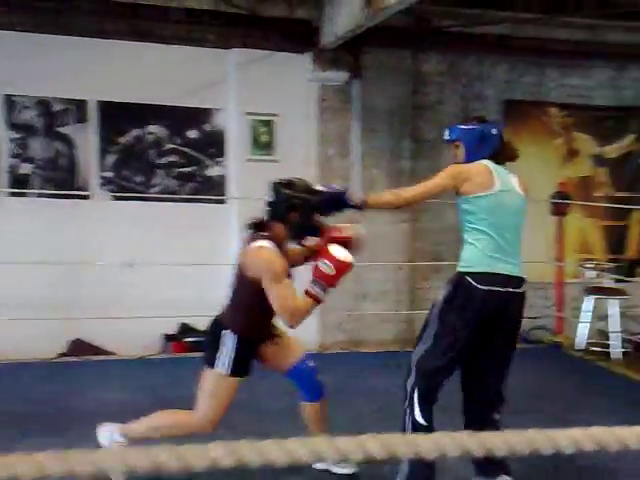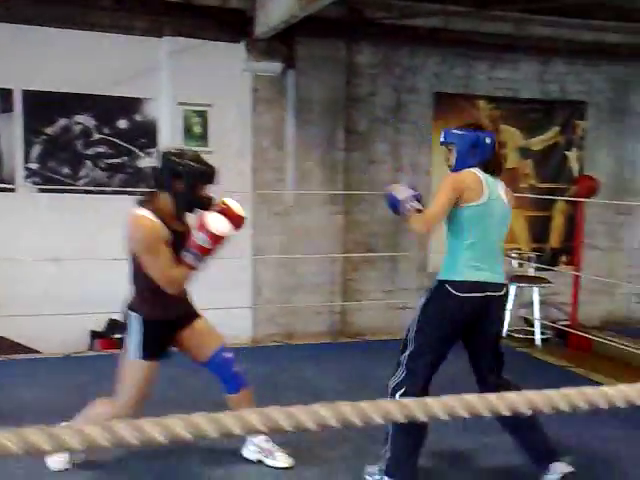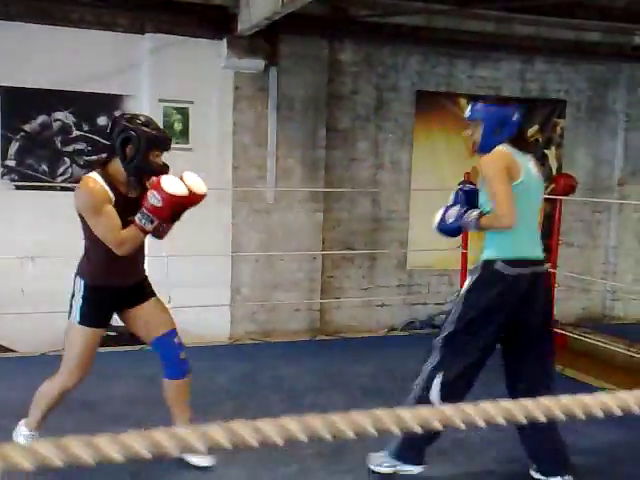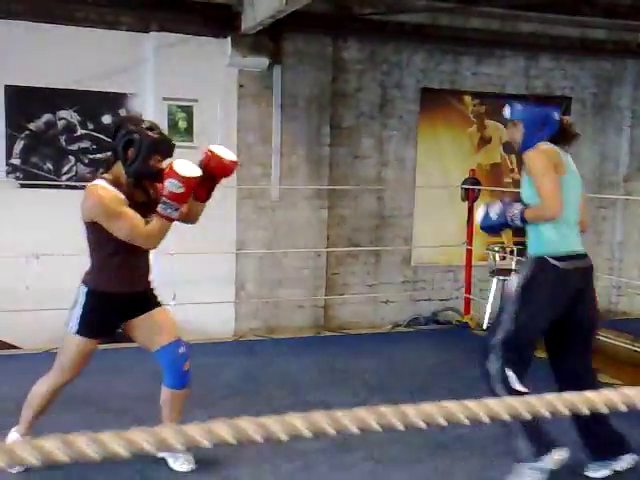
dt=0.2s
person 1, frame 1
left shoulder: (466, 173)
right shoulder: (516, 183)
left elbow: (404, 198)
left wrist: (352, 199)
left hip: (474, 288)
right hip: (511, 291)
left knee: (425, 376)
right knee: (485, 384)
person 1, frame 2
left shoulder: (461, 180)
right shoulder: (501, 189)
left elbow: (424, 226)
left wrist: (406, 203)
left hip: (455, 293)
right hip: (492, 294)
left knee: (410, 379)
right knee: (492, 379)
person 1, frame 3
left shoulder: (496, 159)
right shoulder: (528, 163)
left elbow: (505, 219)
left wrist: (466, 217)
right wrist: (478, 204)
left hip: (502, 273)
right hip: (535, 275)
left knee: (450, 360)
right knee: (532, 372)
person 1, frame 4
left shoulder: (539, 154)
right shoulder: (563, 159)
left elbow: (551, 211)
left wrist: (512, 213)
right wrist: (523, 212)
left hip: (549, 268)
right hip: (576, 268)
left knee: (505, 354)
right knee: (573, 367)
left ankle: (541, 448)
person 2, frame 1
left shoulder: (276, 240)
right shoulder: (264, 255)
left elbow: (294, 257)
right elbow: (291, 317)
left wrist: (324, 246)
right wrist: (322, 284)
left hip: (259, 332)
right hip: (233, 337)
left knee: (309, 377)
right knee: (202, 422)
right ankle: (116, 434)
person 2, frame 2
left shoulder: (175, 214)
right shoulder: (143, 223)
left elbow: (188, 250)
right elbow: (171, 283)
left wrist: (218, 225)
right wrist: (200, 247)
left hip: (178, 313)
right hip: (149, 322)
left knee: (229, 369)
right knee: (125, 405)
left ankle: (256, 442)
person 2, frame 3
left shoulder: (140, 182)
right shoulder: (91, 188)
left elbow: (158, 232)
right elbow: (120, 244)
left wrist: (174, 208)
right wrist: (154, 210)
left hip: (133, 284)
right hip: (95, 289)
left knee: (175, 353)
right knee: (70, 377)
right ankle: (26, 432)
person 2, frame 4
left shoulder: (147, 185)
right shoulder: (100, 195)
left elbow: (190, 215)
right elbow: (148, 239)
left wrist: (207, 181)
right wrist: (172, 197)
left hip: (139, 295)
right hip: (99, 297)
left knee: (178, 362)
right knee: (60, 376)
right ankle: (19, 436)
person 3, frame 1
left shoulder: (585, 140)
right shoulder: (558, 144)
left elbow: (599, 159)
right elbow: (562, 164)
left wrist: (603, 182)
left hip: (586, 180)
right hip: (570, 183)
left knee: (591, 219)
left ankle: (602, 259)
person 3, frame 2
left shoulder: (511, 132)
left elbow: (525, 150)
left wrist: (529, 174)
left hip: (512, 172)
left knee: (517, 211)
left ankle: (526, 249)
person 3, frame 3
left shoulder: (492, 131)
right shoulder: (467, 135)
left elbow: (504, 151)
right elbow: (471, 155)
left hip: (495, 171)
right hip: (478, 172)
left knee: (497, 208)
person 3, frame 4
left shoulder: (497, 127)
right shoulder: (470, 133)
right elbow: (474, 154)
left wrist: (513, 169)
left hip: (499, 166)
right hip: (482, 169)
left ankle: (508, 244)
